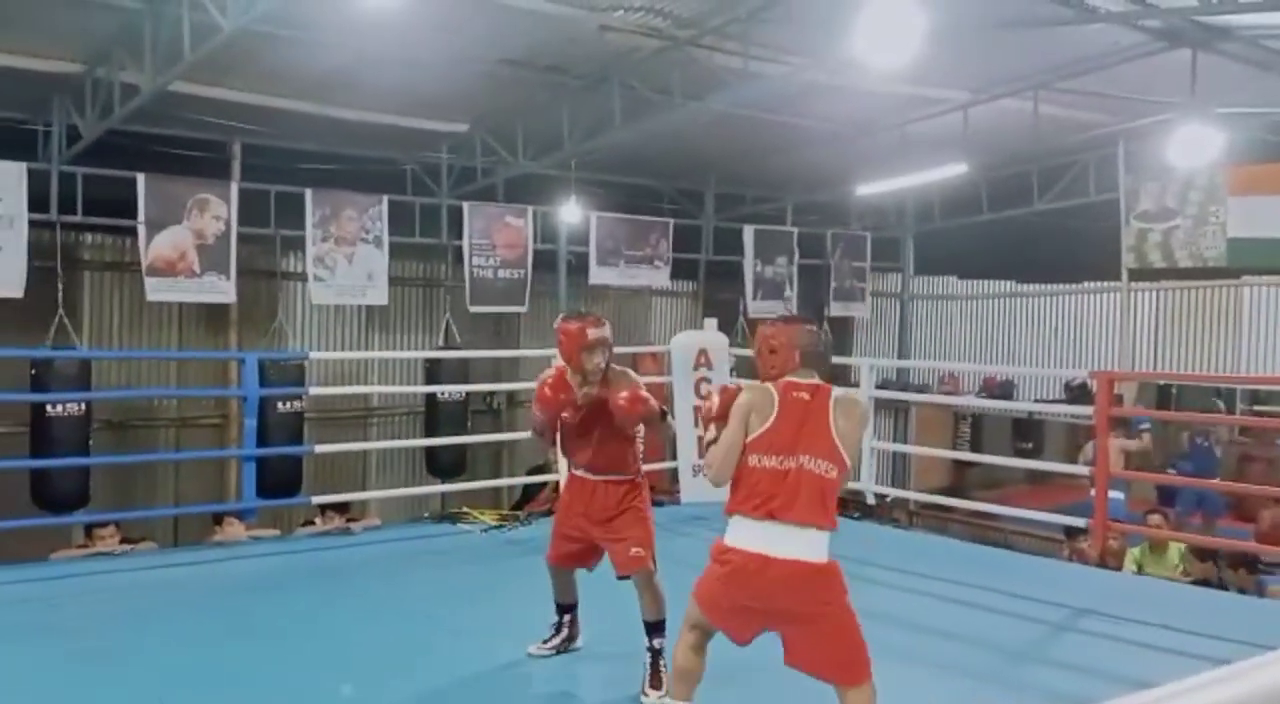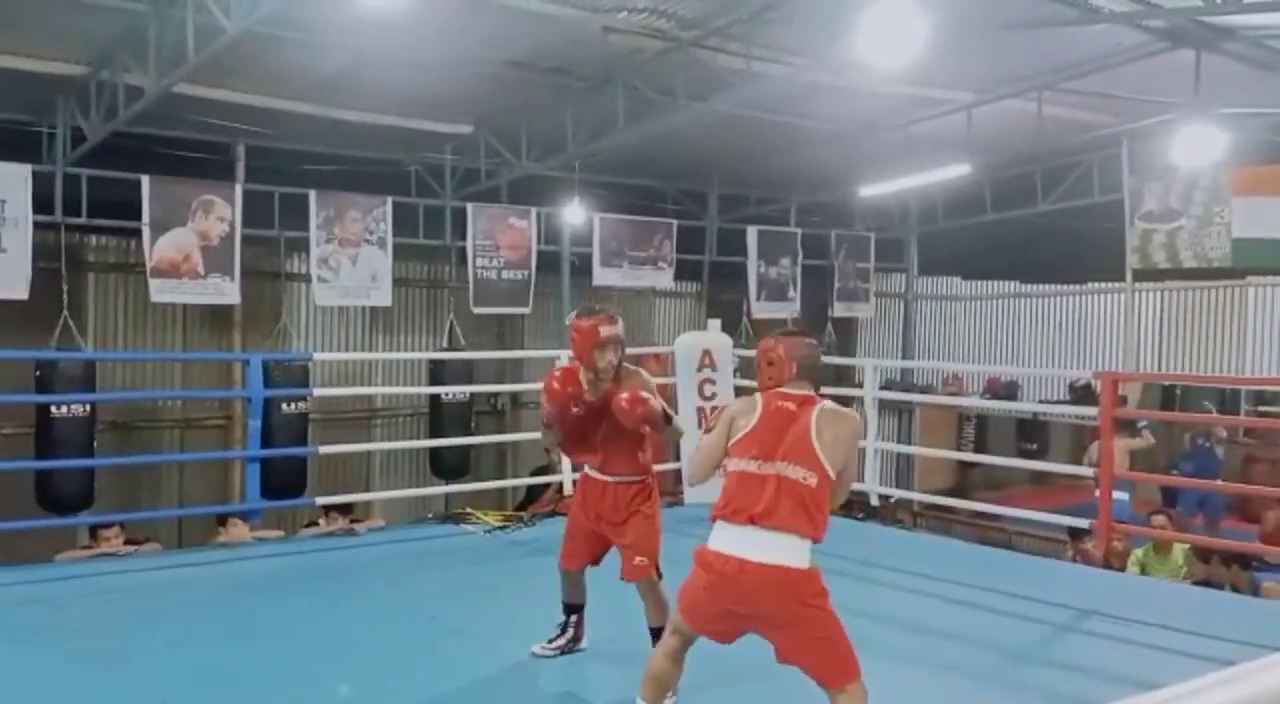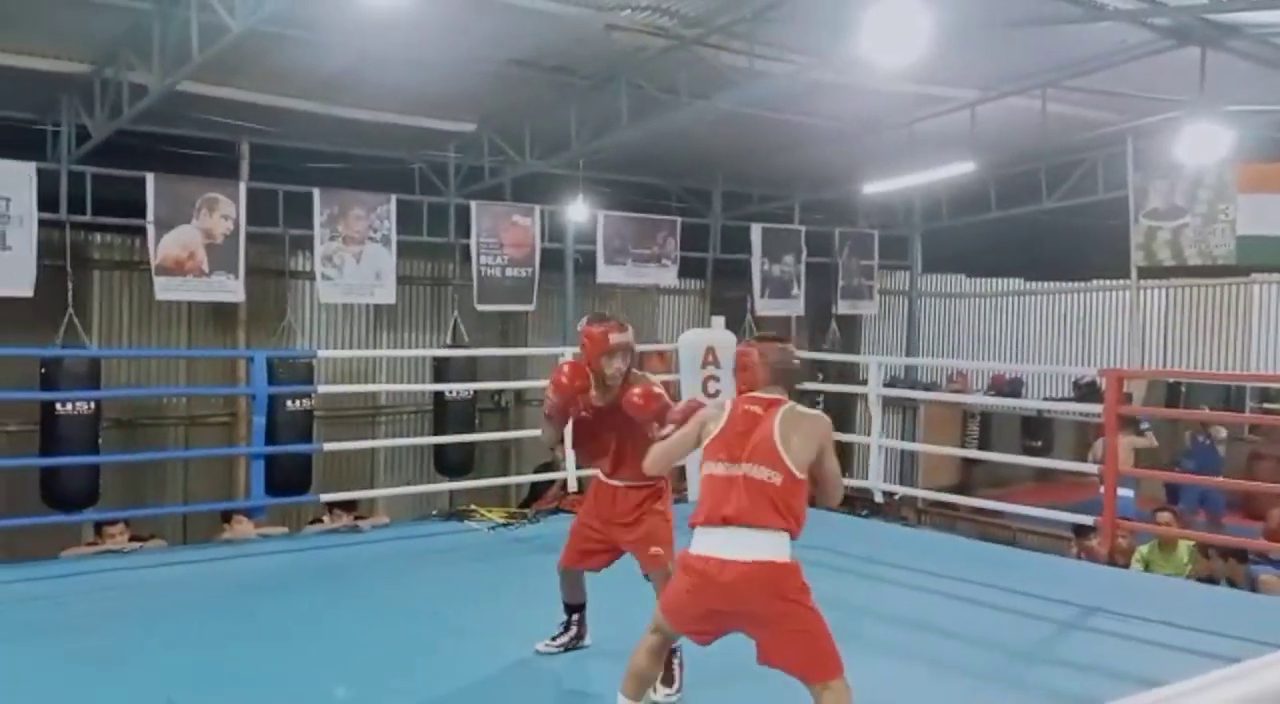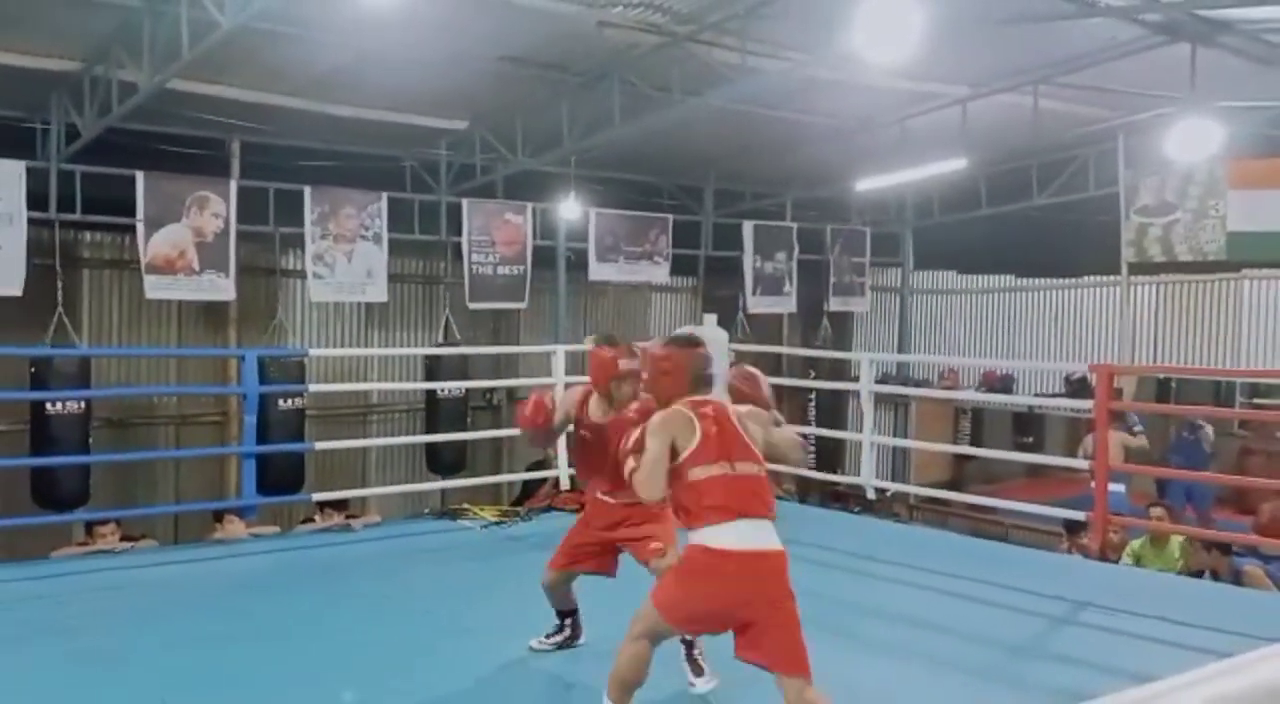
dt=0.1s
person 1, frame 1
left shoulder: (622, 380)
right shoulder: (552, 382)
left elbow: (659, 420)
right elbow: (546, 442)
left wrist: (651, 413)
right wrist: (542, 420)
left hip: (623, 491)
right hip: (580, 486)
left knee: (643, 573)
right knee: (557, 563)
left ankle: (655, 659)
right ankle: (567, 630)
person 1, frame 2
left shoulder: (634, 380)
right shoulder: (566, 381)
left elbow: (669, 427)
right elbow: (555, 445)
left wrist: (658, 415)
right wrist: (551, 414)
left hip: (635, 491)
right hip: (593, 487)
left knee: (644, 577)
right knee: (570, 565)
right ankle: (573, 629)
person 1, frame 3
left shoulder: (642, 386)
right shoulder: (573, 385)
right elbow: (551, 443)
left wrist: (665, 414)
right wrist: (553, 409)
left hip: (645, 494)
right hip: (605, 492)
left knee: (661, 571)
right knee: (569, 566)
left ankle: (670, 657)
right ankle: (575, 628)
person 1, frame 4
left shoulder: (646, 408)
right shoulder: (576, 401)
right elbow: (543, 441)
right wrist: (535, 428)
left hip: (647, 507)
right hip: (602, 506)
left knee: (669, 571)
right knee: (553, 579)
left ankle: (692, 654)
right ankle: (569, 628)
person 2, frame 1
left shoulder: (752, 398)
right shoulder: (851, 410)
left elbow: (717, 474)
left wrist: (715, 428)
left hip: (741, 558)
right hip: (808, 568)
left knee: (694, 632)
person 2, frame 2
left shoulder: (743, 409)
right shoulder: (844, 423)
left elbow: (695, 473)
left wrist: (716, 428)
left hip: (723, 563)
right hip: (789, 574)
left knee: (677, 637)
person 2, frame 3
left shoulder: (715, 414)
right shoulder: (814, 424)
left elbow: (652, 465)
right elbow: (832, 496)
left wrist: (676, 429)
left hip: (706, 566)
right hip: (771, 573)
left knee: (657, 636)
person 2, frame 4
left shoulder: (667, 421)
right shoulder: (746, 415)
left elbow: (651, 493)
right elbow: (795, 451)
left wrist: (634, 462)
left hip: (714, 558)
right hip: (767, 560)
left knee: (641, 636)
